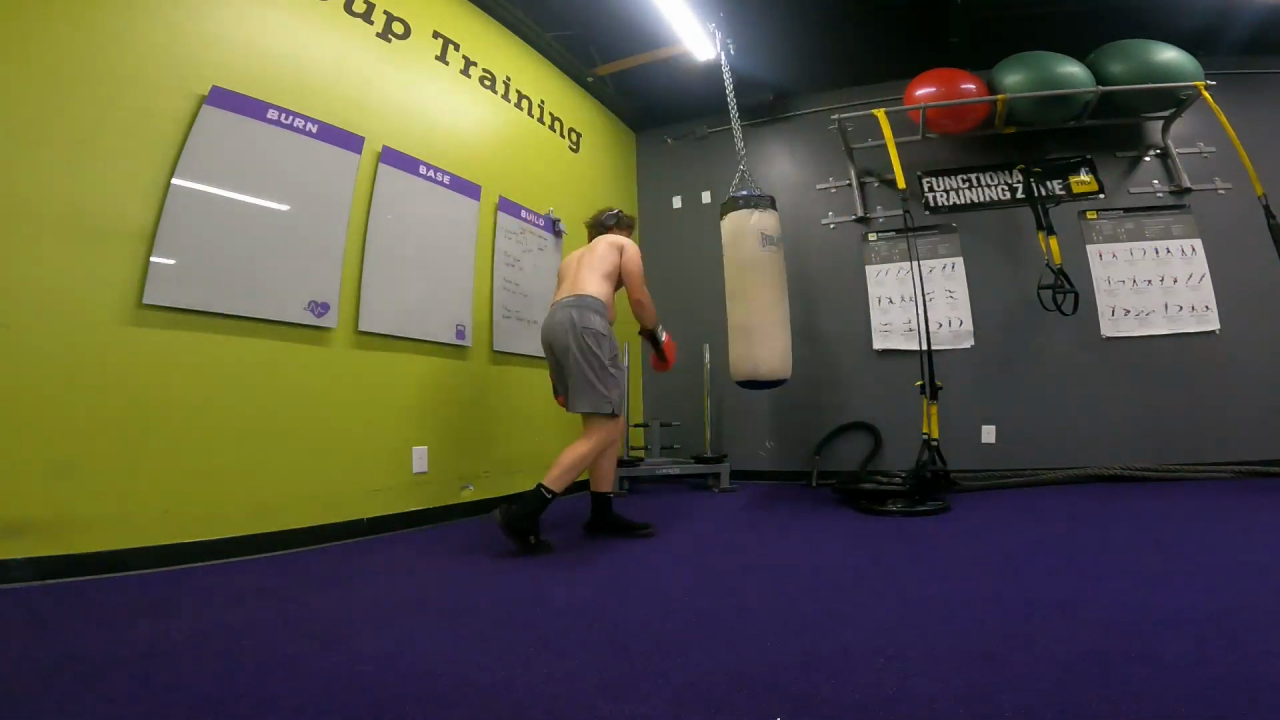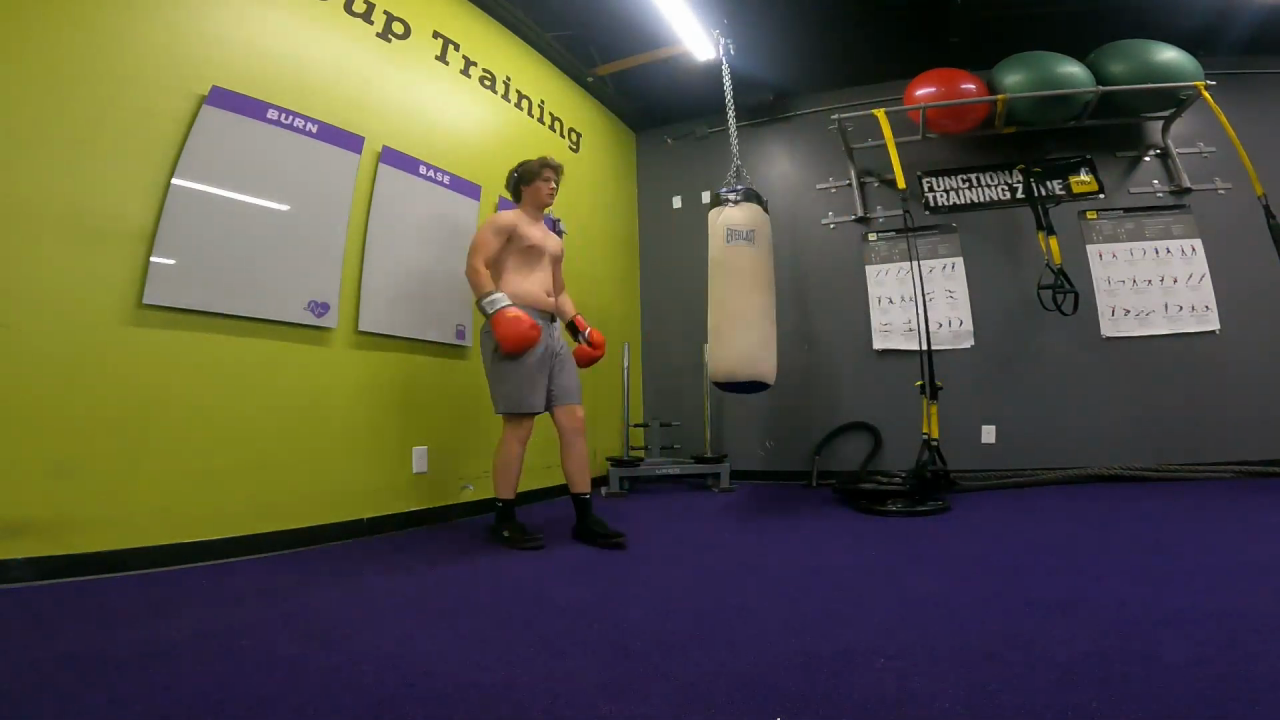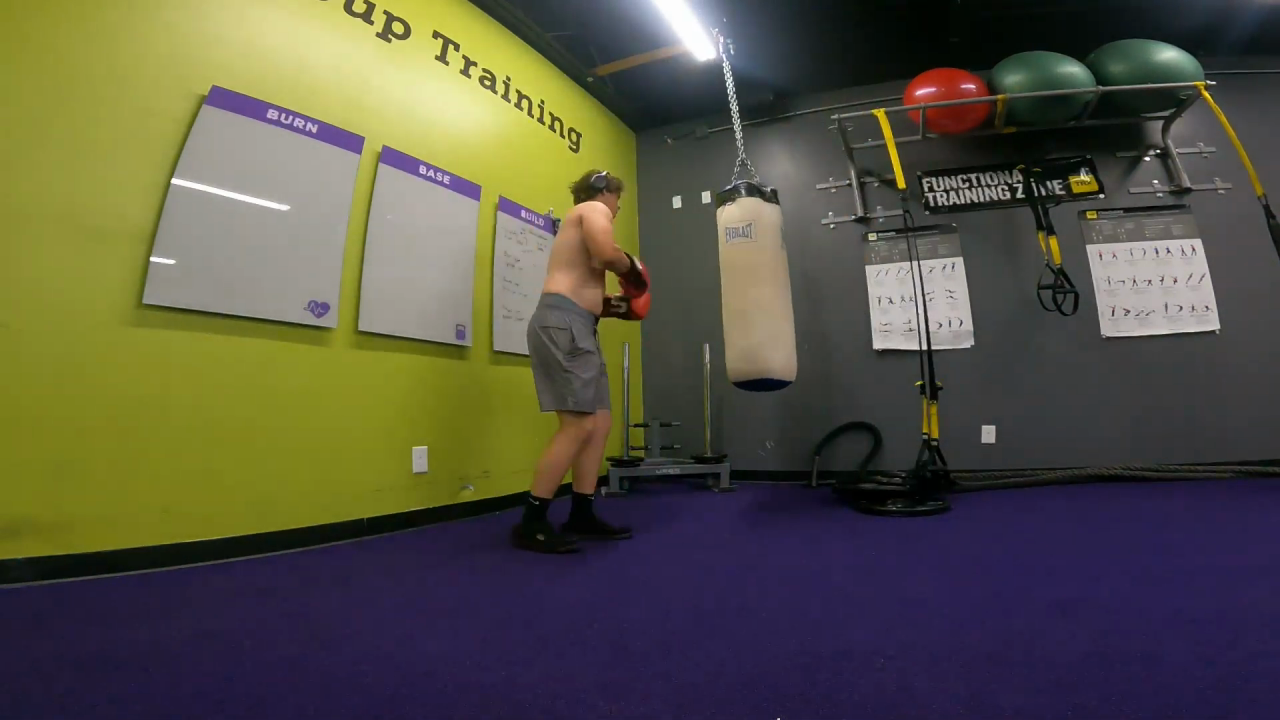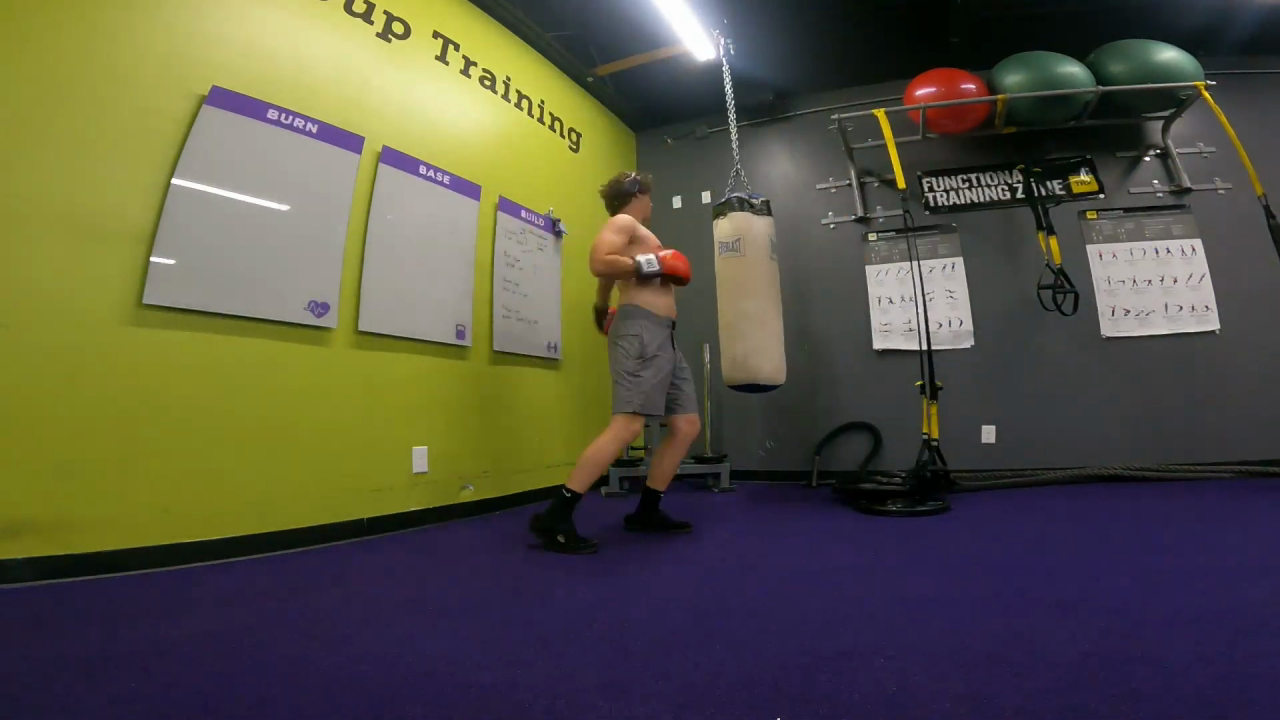
dt=0.1s
person 1, frame 1
left shoulder: (575, 257)
right shoulder: (624, 244)
right elbow: (638, 295)
left wrist: (560, 381)
right wrist: (658, 337)
left hip: (561, 324)
right hip: (584, 324)
left knee: (614, 426)
right knee: (601, 433)
left ankle: (603, 515)
right ankle: (524, 510)
person 1, frame 2
left shoulder: (550, 237)
right shoulder: (507, 220)
right elbow: (475, 266)
left wrist: (580, 328)
right wrist: (496, 306)
left hip: (544, 333)
right hip: (514, 329)
left knee: (574, 423)
right knee: (520, 426)
left ankle: (585, 517)
right ankle: (504, 519)
person 1, frame 3
left shoulder: (581, 229)
right shoulder: (595, 212)
right elbow: (606, 252)
left wrist: (620, 305)
right wrist: (635, 271)
left hip: (576, 332)
right hip: (564, 325)
left knee: (600, 425)
right knee: (577, 428)
left ankle: (582, 515)
right ankle: (532, 523)
person 1, frame 4
left shoulder: (630, 231)
right shoulder: (624, 222)
left elbow: (605, 300)
right elbow: (601, 262)
right wrist: (657, 265)
left hip: (661, 339)
right hip: (642, 334)
left knee: (687, 428)
right knee: (624, 430)
left ankle: (648, 511)
right ankle: (555, 517)
